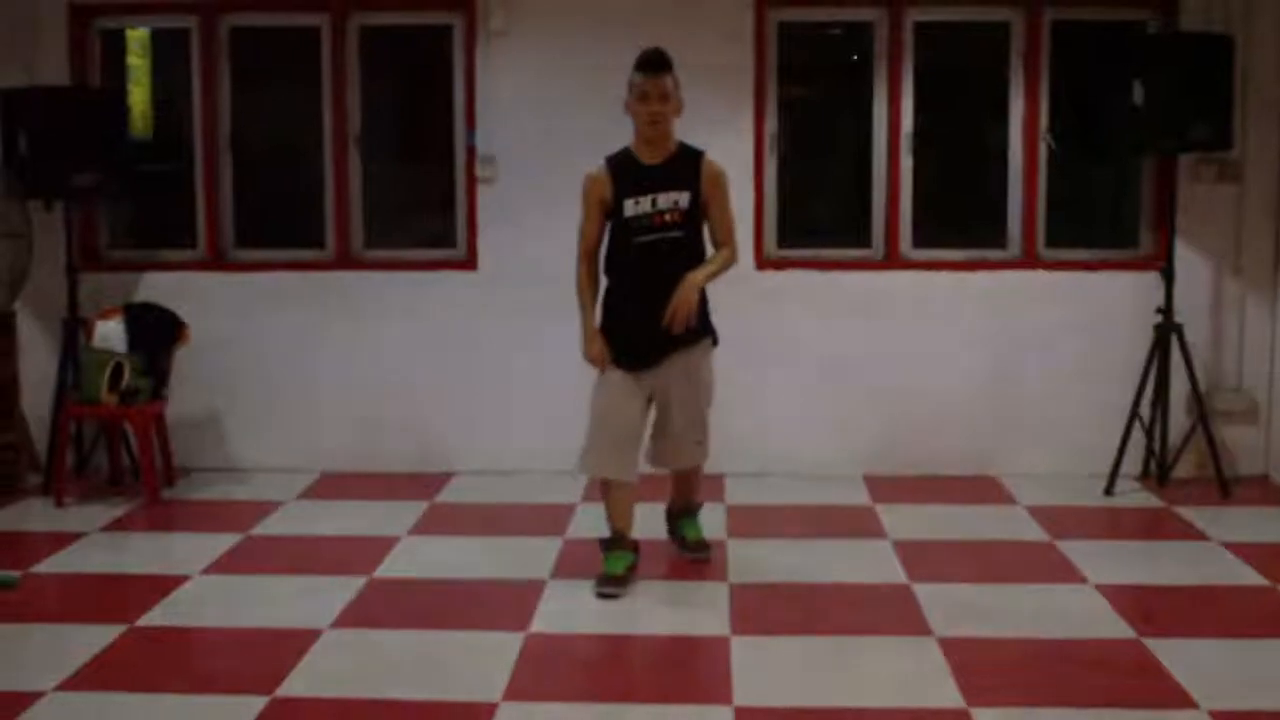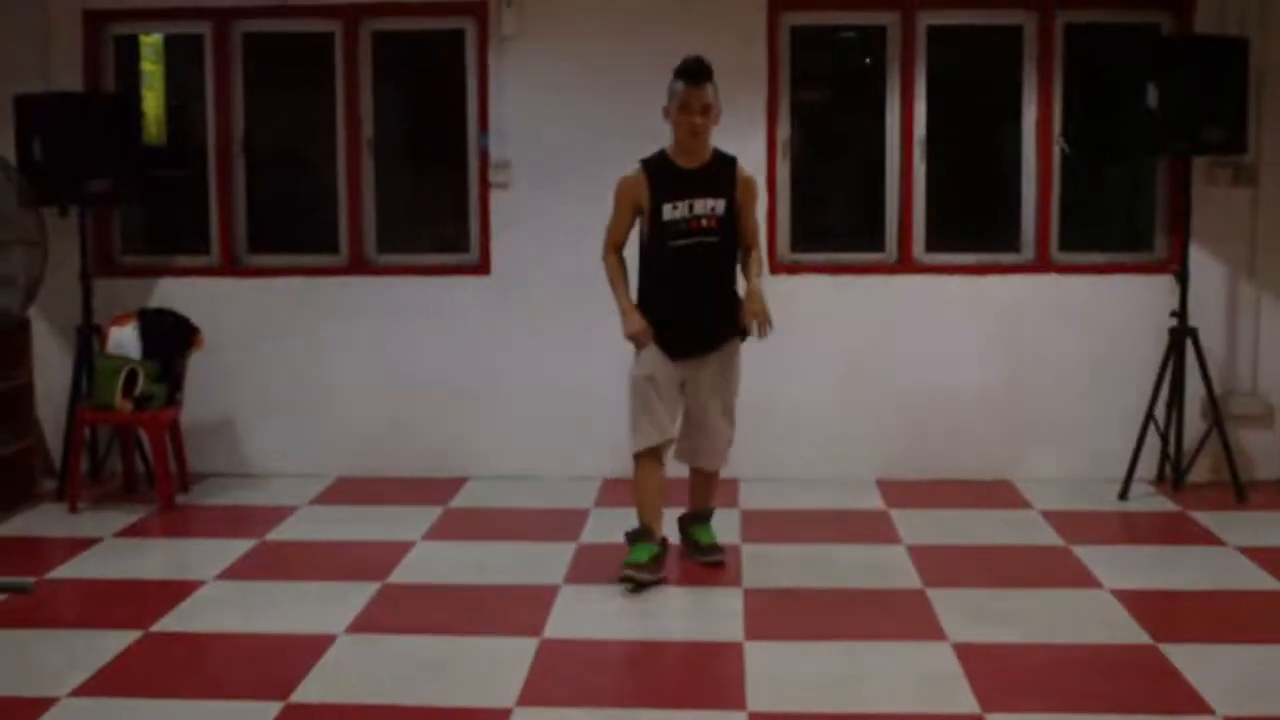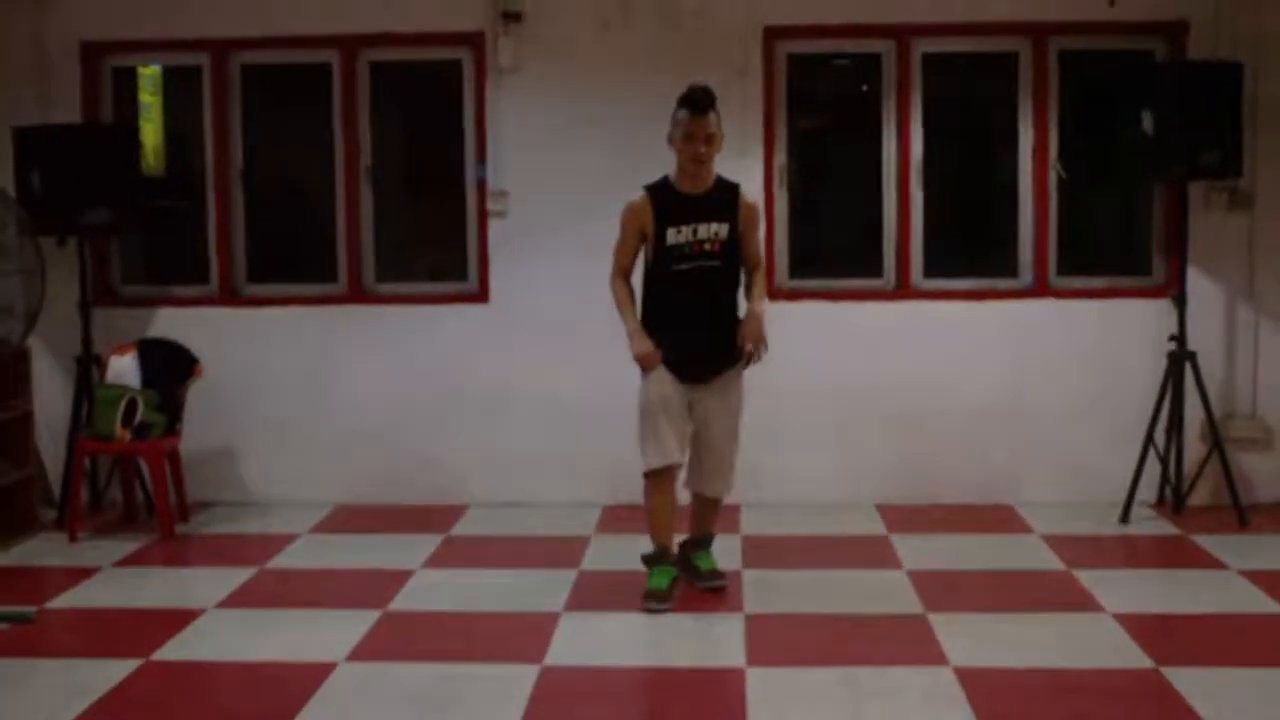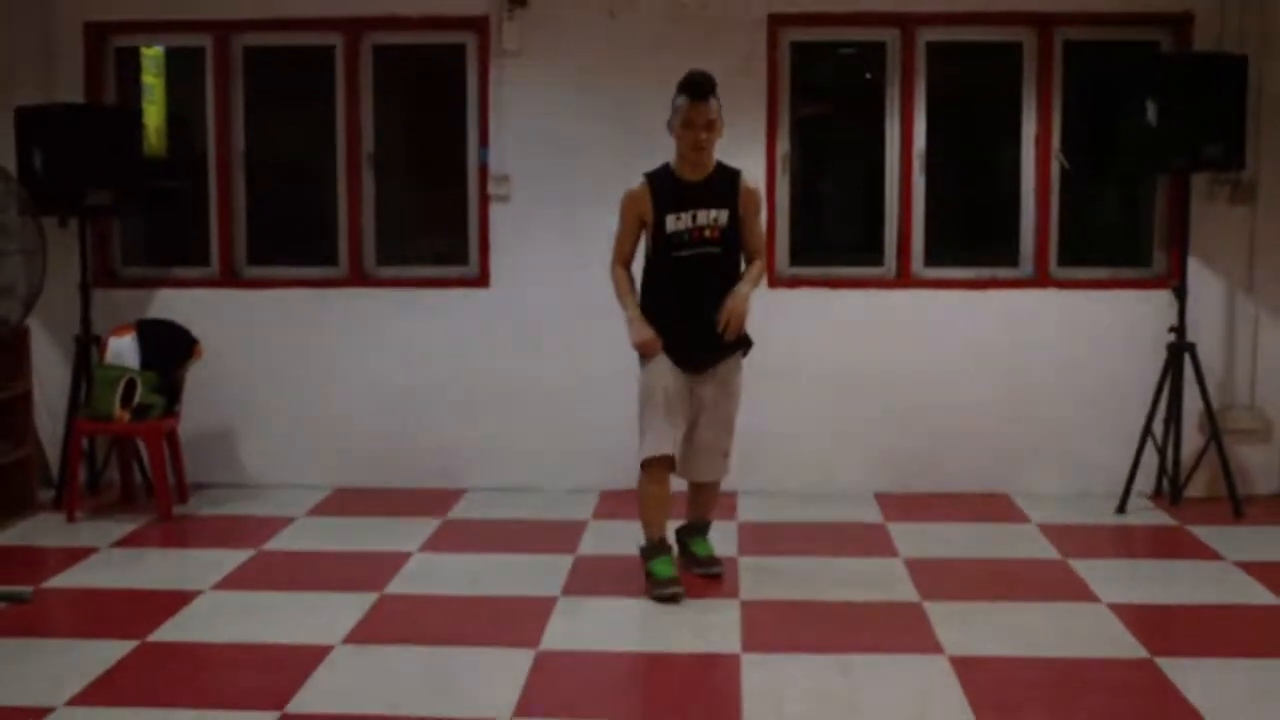
dt=0.3s
person 1, frame 1
left shoulder: (705, 172)
right shoulder: (604, 179)
left elbow: (727, 249)
right elbow: (587, 259)
left wrist: (695, 279)
right wrist: (589, 327)
left hip: (686, 333)
right hip: (624, 336)
left knee: (687, 441)
right knee: (613, 449)
left ankle: (684, 517)
right ankle: (621, 549)
person 1, frame 2
left shoulder: (738, 178)
right shoulder: (639, 181)
left elbow: (750, 246)
right elbow: (613, 249)
left wrist: (754, 285)
right wrist: (628, 310)
left hip: (719, 331)
right hip: (659, 332)
left knee: (712, 439)
right knee: (651, 437)
left ankle: (697, 524)
right ankle: (648, 543)
person 1, frame 3
left shoulder: (741, 205)
right shoulder: (644, 207)
left elbow: (754, 269)
right elbow: (620, 275)
left wrist: (756, 308)
right wrist: (634, 332)
left hip: (722, 356)
right hip: (664, 356)
left knee: (715, 462)
right knee: (661, 461)
left ankle: (698, 549)
right ankle: (663, 562)
person 1, frame 4
left shoulder: (742, 191)
right shoulder: (643, 194)
left elbow: (756, 256)
right elbow: (621, 264)
left wrist: (743, 291)
right wrist: (634, 319)
left hip: (719, 343)
right hip: (664, 344)
left knee: (710, 450)
right knee: (658, 451)
left ankle: (696, 535)
right ankle: (658, 554)
